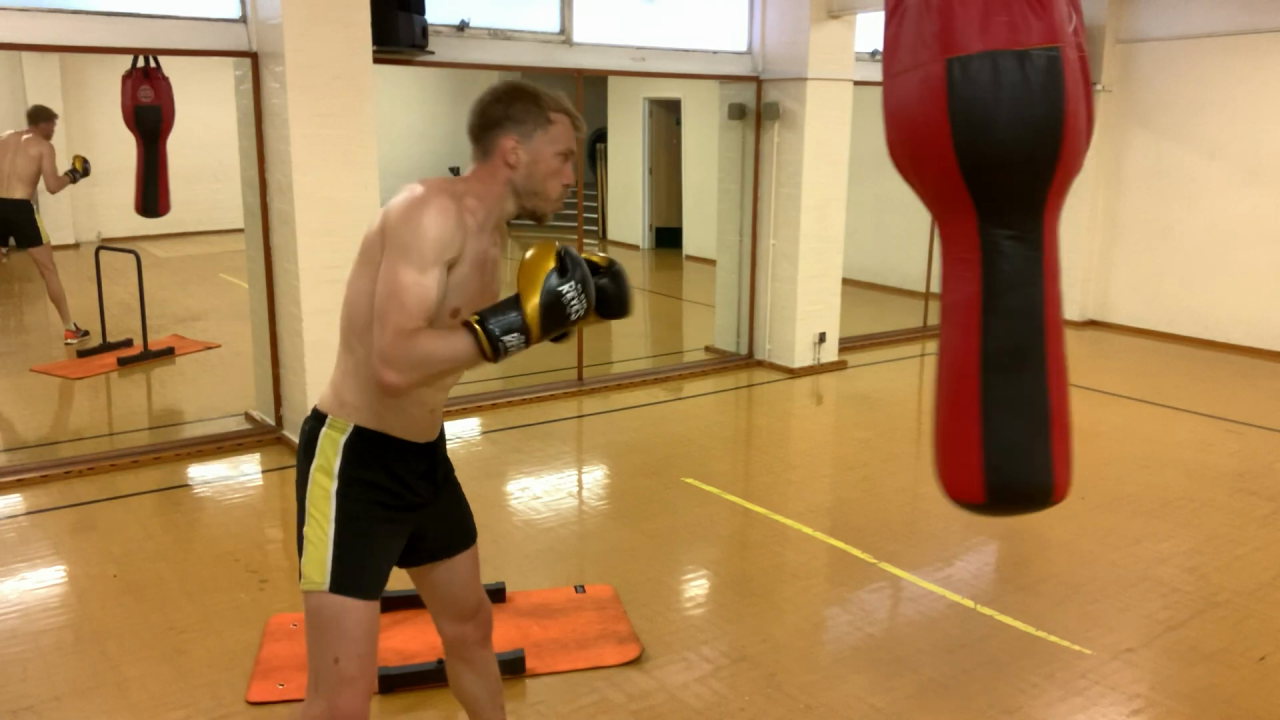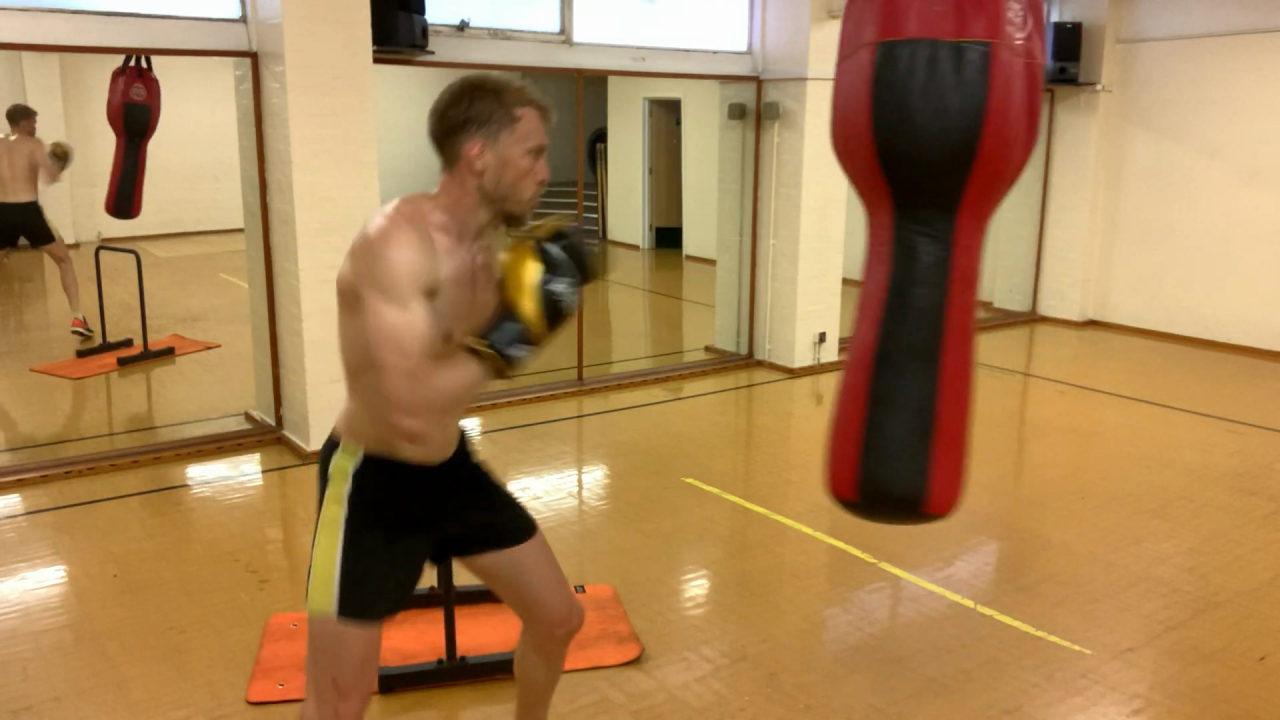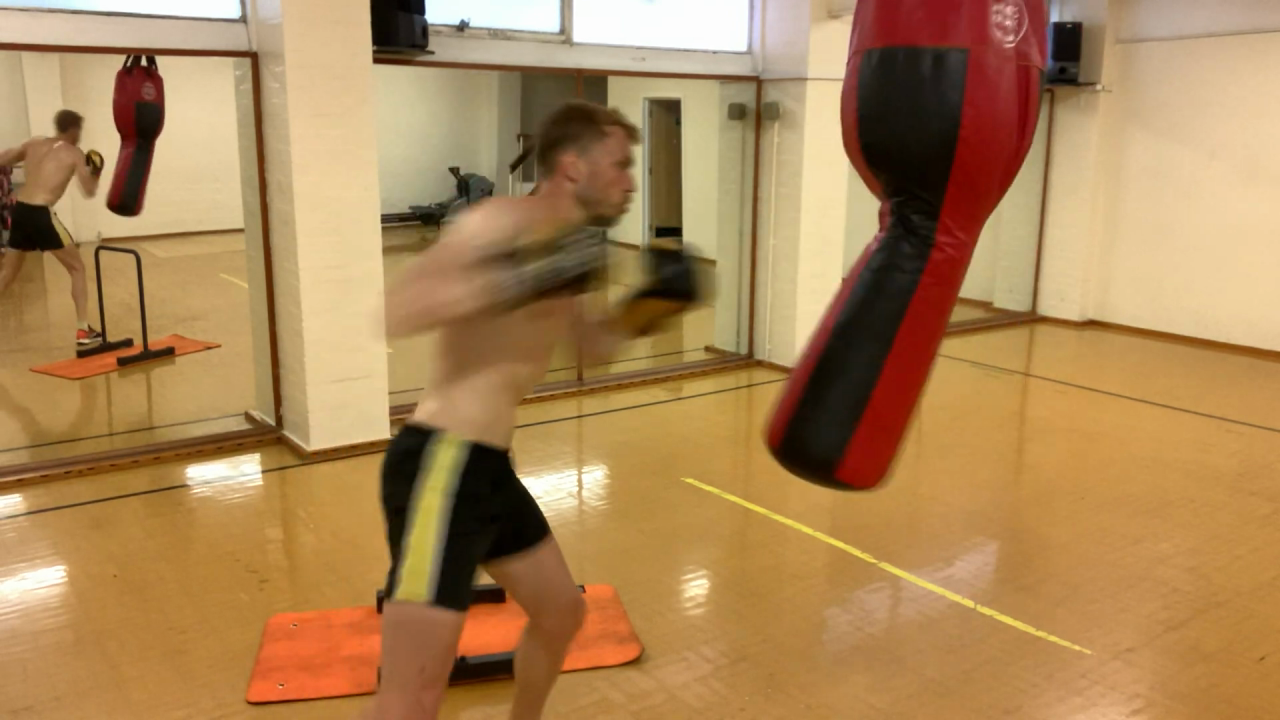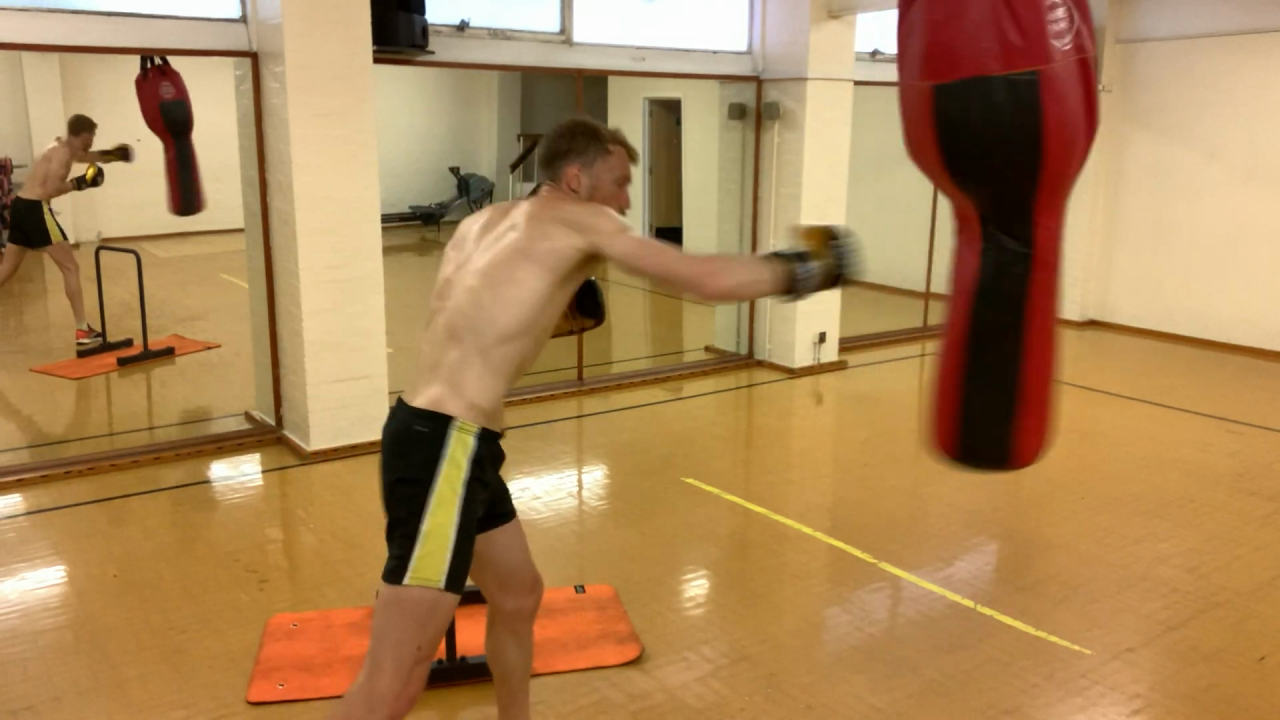
dt=0.3s
person 1, frame 1
left shoulder: (488, 231)
right shoulder: (431, 211)
right elbow: (392, 363)
left wrist: (564, 305)
right wrist: (517, 320)
left hip: (423, 459)
right hip: (356, 461)
left knee: (470, 626)
person 1, frame 2
left shoulder: (480, 230)
right shoulder: (397, 242)
right elbow: (413, 415)
left wrist: (519, 302)
right wrist: (519, 326)
left hip: (453, 471)
right hip: (372, 482)
left knee: (559, 618)
person 1, frame 3
left shoulder: (567, 237)
right shoulder: (502, 221)
left elbow: (593, 349)
right elbow: (401, 311)
left wrist: (655, 301)
right wrist: (527, 275)
left hip: (488, 465)
right hip: (446, 470)
left knee: (562, 611)
person 1, frame 4
left shoulder: (484, 222)
right shoulder: (577, 222)
right elbow: (704, 278)
right wrist: (806, 269)
left hip: (437, 437)
right hip: (443, 449)
left knee: (519, 595)
person 2, frame 1
right shoulder: (44, 146)
right elbow: (53, 186)
right wrist: (74, 174)
right hip: (21, 209)
right knee: (48, 271)
right ankle: (70, 329)
person 2, frame 2
right shoulder: (32, 144)
right elbow: (51, 176)
right wrist: (59, 160)
right hip: (28, 211)
right knee: (64, 261)
right ankle: (78, 319)
person 2, frame 3
left shoulder: (36, 143)
right shoulder: (74, 154)
right elbow: (89, 192)
right wrist: (95, 171)
left hip: (20, 211)
right hip: (40, 214)
right knee: (78, 269)
right ankle: (84, 331)
person 2, frame 4
left shoulder: (63, 146)
right shoulder: (64, 151)
left elbow: (90, 157)
right elbow: (49, 191)
left wrist: (114, 154)
right wrist: (80, 183)
left hip: (20, 206)
right hip: (35, 209)
right knee: (70, 267)
right ankle: (82, 329)
